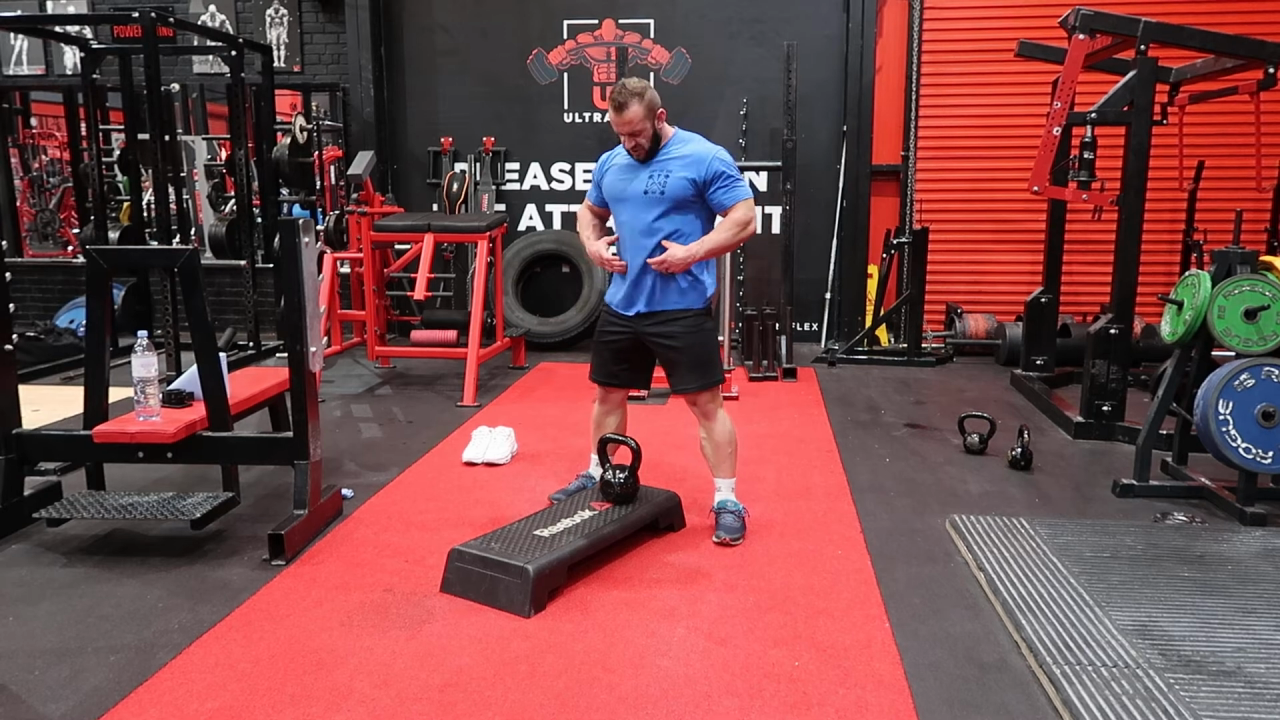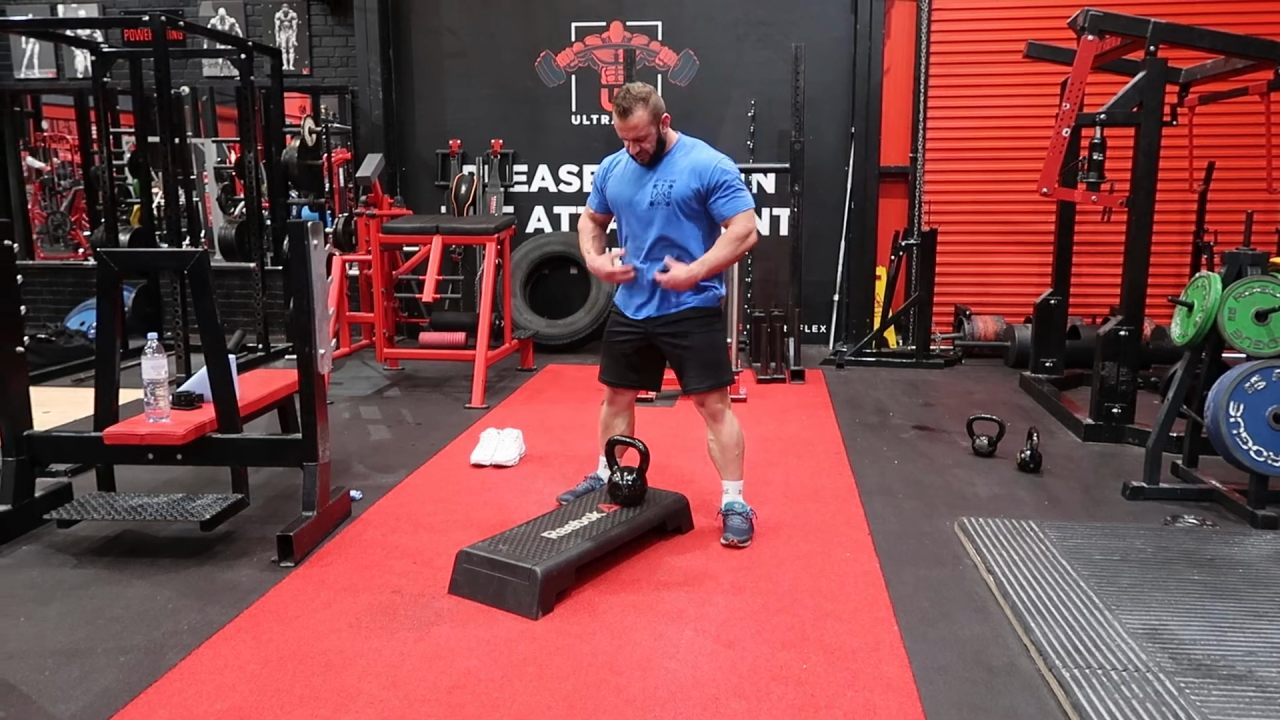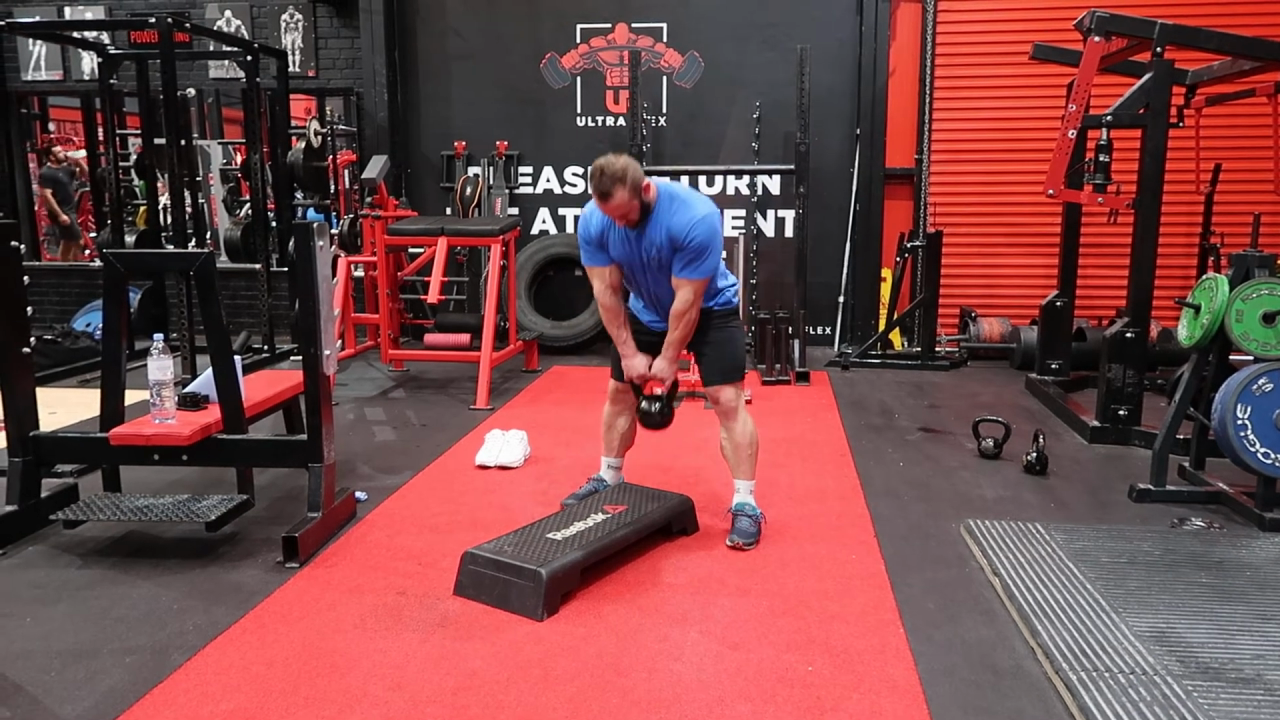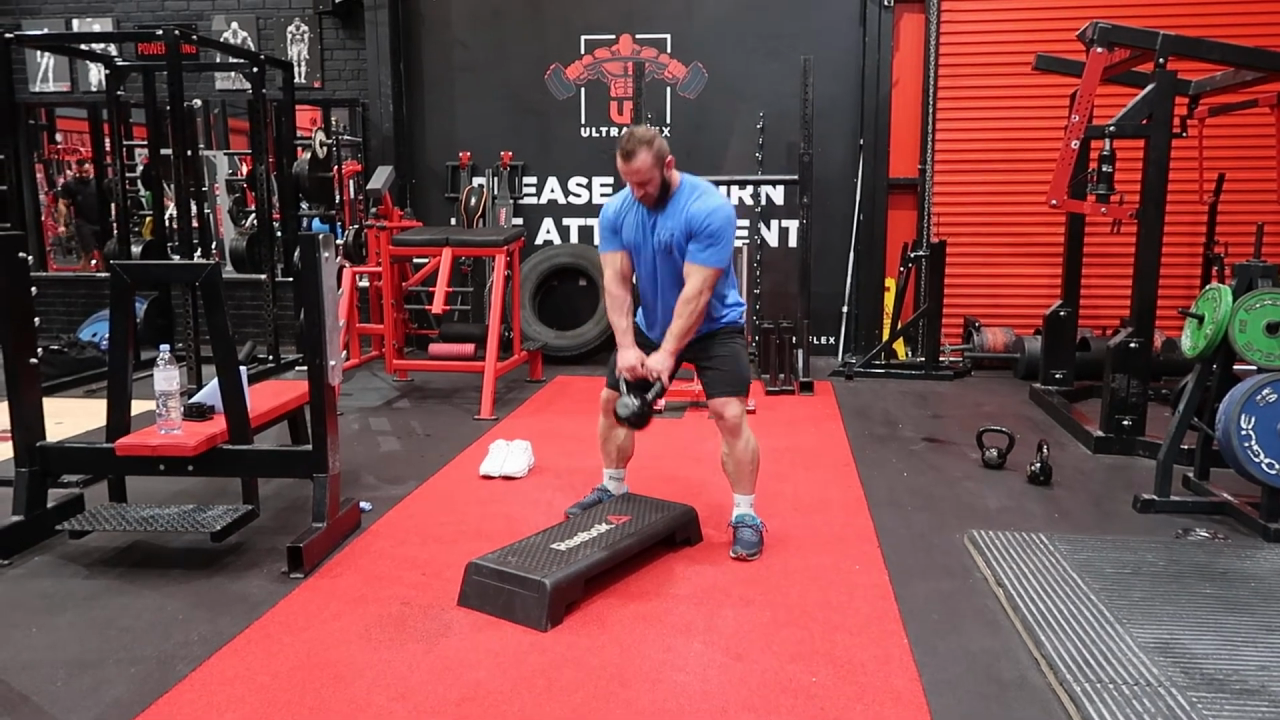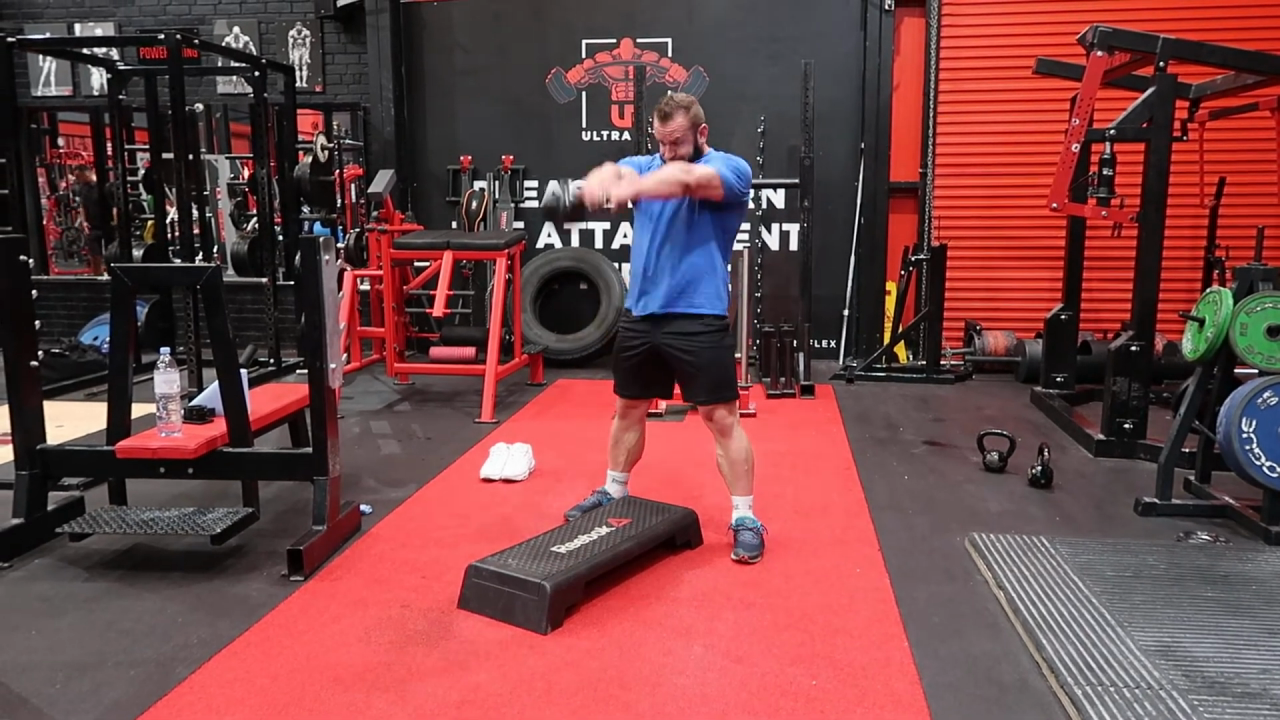
dt=1s
person 1, frame 1
left shoulder: (705, 158)
right shoulder: (610, 163)
left elbow: (744, 219)
right elbow: (590, 210)
left wrist: (690, 253)
right wrist: (593, 244)
left hip: (683, 308)
right hip: (622, 305)
left knee: (706, 403)
right knee: (608, 394)
left ankle: (727, 501)
right ankle: (597, 475)
person 1, frame 2
left shoulder: (709, 166)
right shoulder: (611, 169)
left elbow: (745, 231)
right elbow: (590, 220)
left wrist: (694, 272)
right wrist: (594, 259)
left hip: (693, 309)
right hip: (630, 308)
left knee: (713, 404)
right knee: (617, 396)
left ankle: (735, 502)
right ankle: (605, 477)
person 1, frame 3
left shoulder: (695, 216)
right shoulder: (593, 221)
left elbow: (688, 300)
right elbow: (607, 291)
left wrist: (669, 360)
right wrist: (629, 353)
left hip: (710, 309)
right hip: (646, 313)
left knee: (728, 398)
right knee: (618, 389)
left ankle: (744, 504)
right ankle: (608, 478)
person 1, frame 4
left shoulder: (709, 208)
right shoulder: (616, 211)
left elbow: (697, 293)
right elbow: (616, 282)
left wrist: (668, 353)
right wrist: (626, 346)
left hip: (714, 326)
right hip: (651, 326)
left knee: (729, 415)
right knee: (612, 401)
left ankle: (745, 515)
right ankle: (612, 489)
person 1, frame 5
left shoulder: (730, 171)
right shoulder: (643, 166)
left elbow: (683, 180)
right elbow: (616, 175)
left wrist: (626, 188)
right wrist: (598, 182)
left hip: (699, 318)
right hip: (639, 313)
left knee: (720, 417)
right knee: (628, 408)
left ankle: (745, 518)
right ankle: (613, 492)
